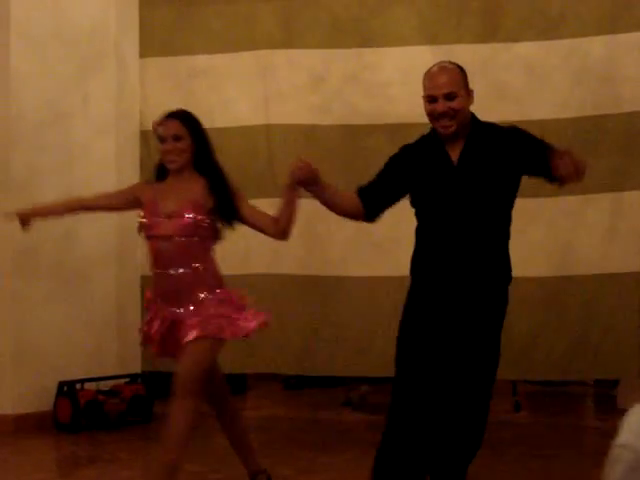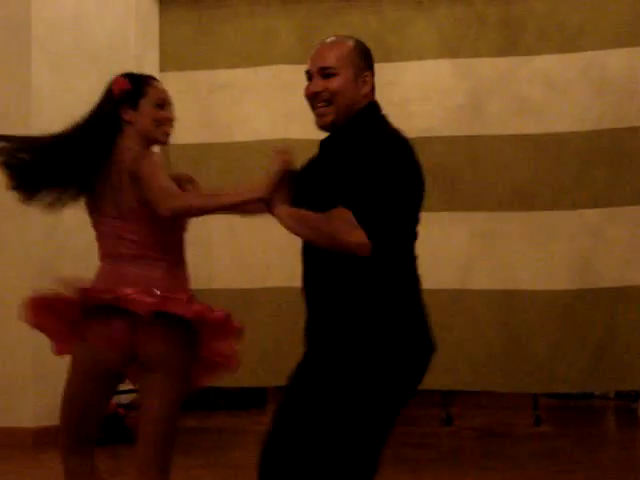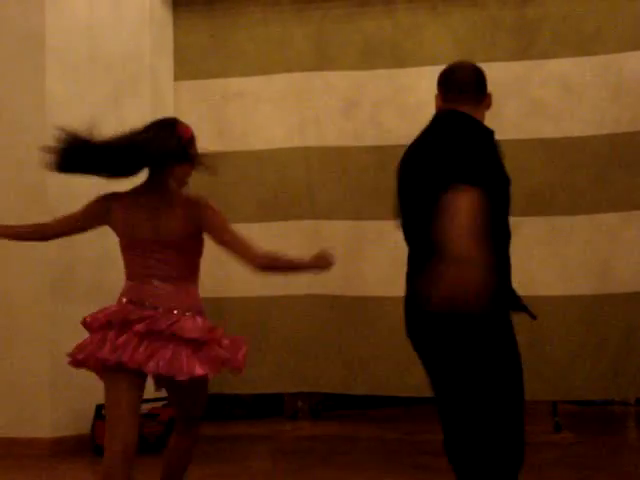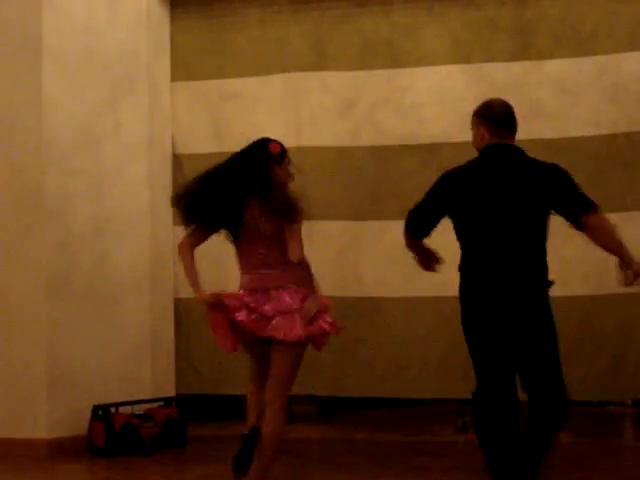
dt=1s
person 1, frame 1
left shoulder: (505, 143)
right shoulder: (410, 157)
left elbow: (563, 166)
right elbow: (361, 206)
left wrist: (566, 164)
right wrist: (316, 186)
left hip: (484, 291)
right hip: (429, 289)
left knee: (469, 397)
right knee: (414, 390)
person 1, frame 2
left shoulder: (373, 148)
right shoulder: (344, 147)
left elbow: (356, 236)
right elbow: (294, 195)
left wrist: (285, 212)
left hip: (369, 347)
right hip: (363, 342)
person 1, frame 3
left shoulder: (424, 148)
right shoulder: (472, 142)
right elbow: (463, 196)
right wrist: (465, 255)
left hip: (428, 309)
right hip: (470, 310)
left knee: (466, 431)
right knee: (497, 434)
person 1, frame 4
left shoulder: (454, 180)
right shoulder: (544, 174)
left elbow: (413, 229)
right elbow: (589, 218)
left wrist: (422, 253)
left hip: (479, 306)
right hip: (525, 303)
left knee: (495, 397)
right knee: (548, 397)
person 2, frame 1
left shoulder: (216, 192)
right shoulder: (145, 193)
left elbow: (278, 230)
right elbow: (85, 202)
left wrist: (291, 189)
right wrist: (35, 212)
left hip: (207, 304)
right hip: (169, 310)
left knee: (185, 390)
right knee: (216, 395)
person 2, frame 2
left shoulder: (99, 170)
right shoulder: (144, 160)
right elbow: (169, 207)
left wrist: (182, 191)
right wrist: (256, 194)
left hip: (104, 317)
right hip: (160, 320)
left knee: (75, 446)
person 2, frame 3
left shoulder: (116, 205)
right shoulder: (196, 210)
left elbow: (48, 230)
right elbow: (257, 260)
right wrist: (310, 263)
left hip: (127, 333)
right hip: (183, 335)
left knee: (119, 447)
right knee: (188, 426)
person 2, frame 4
left shoulder: (224, 207)
right shoulder: (286, 208)
left elbow: (185, 246)
right elbow: (296, 258)
left wrist: (199, 291)
right wrist: (312, 296)
left hip: (251, 307)
right hip: (290, 305)
left knee: (260, 382)
right knee: (276, 400)
left ankle: (252, 433)
